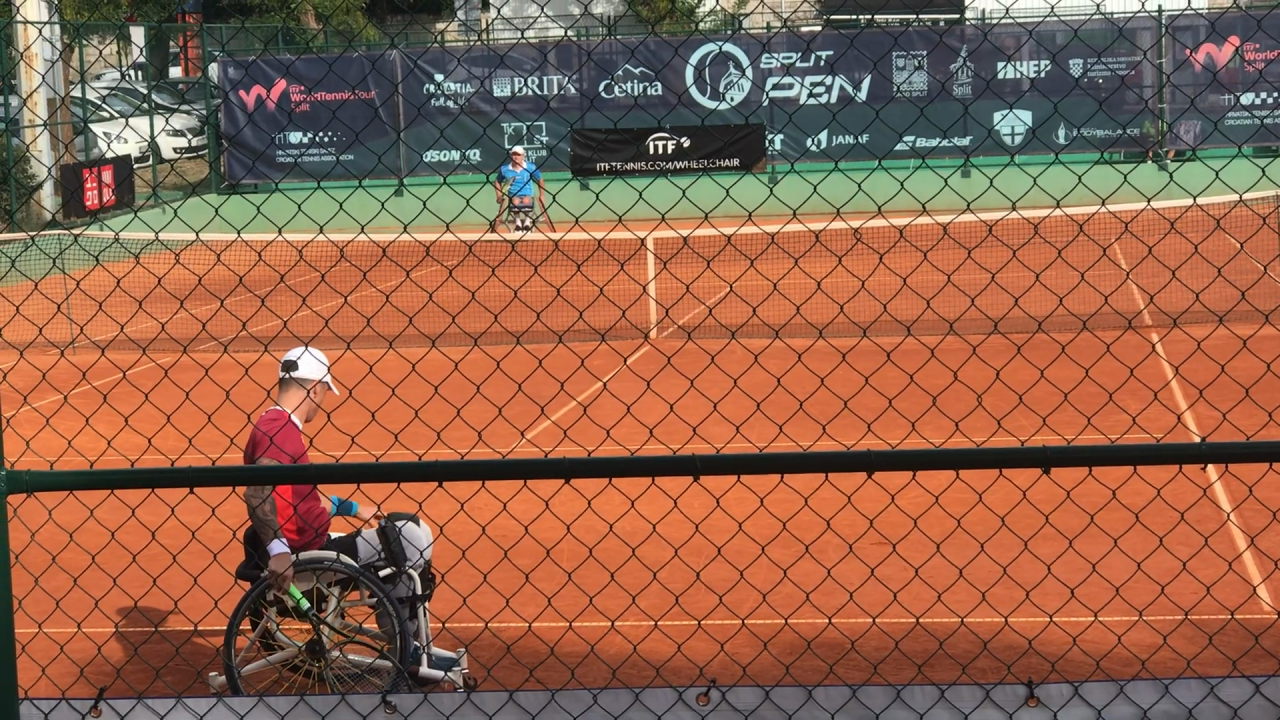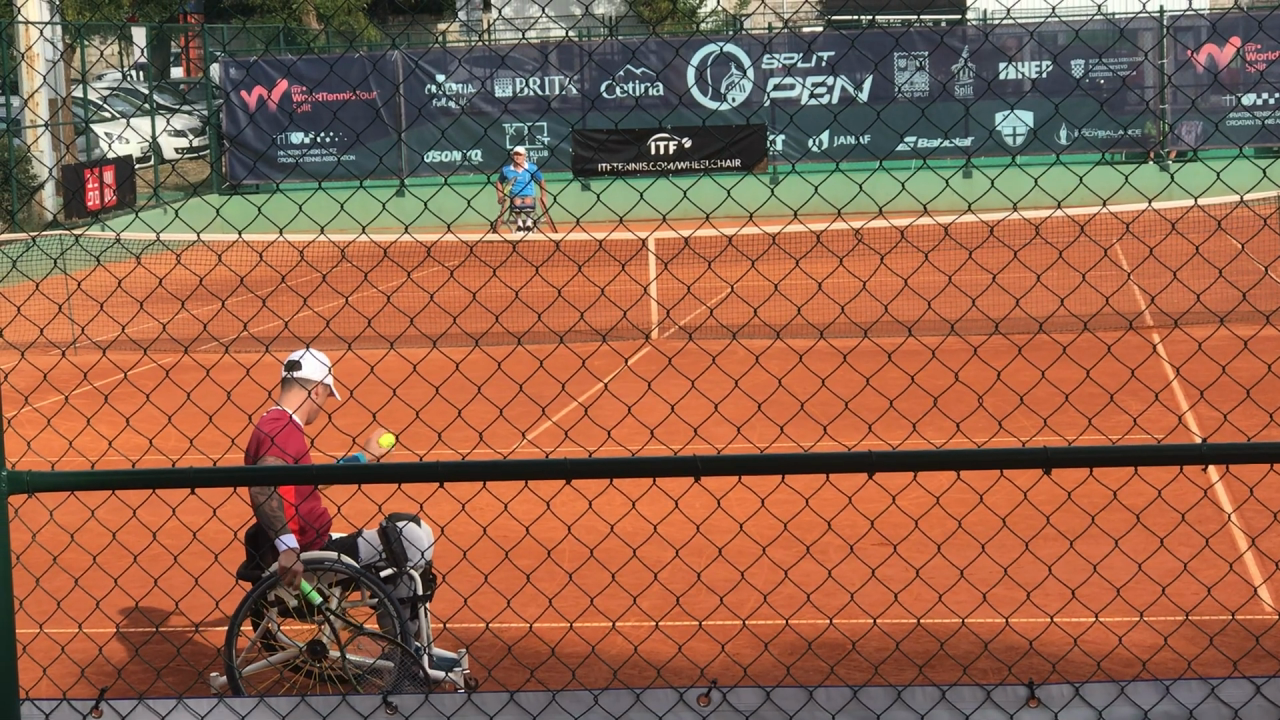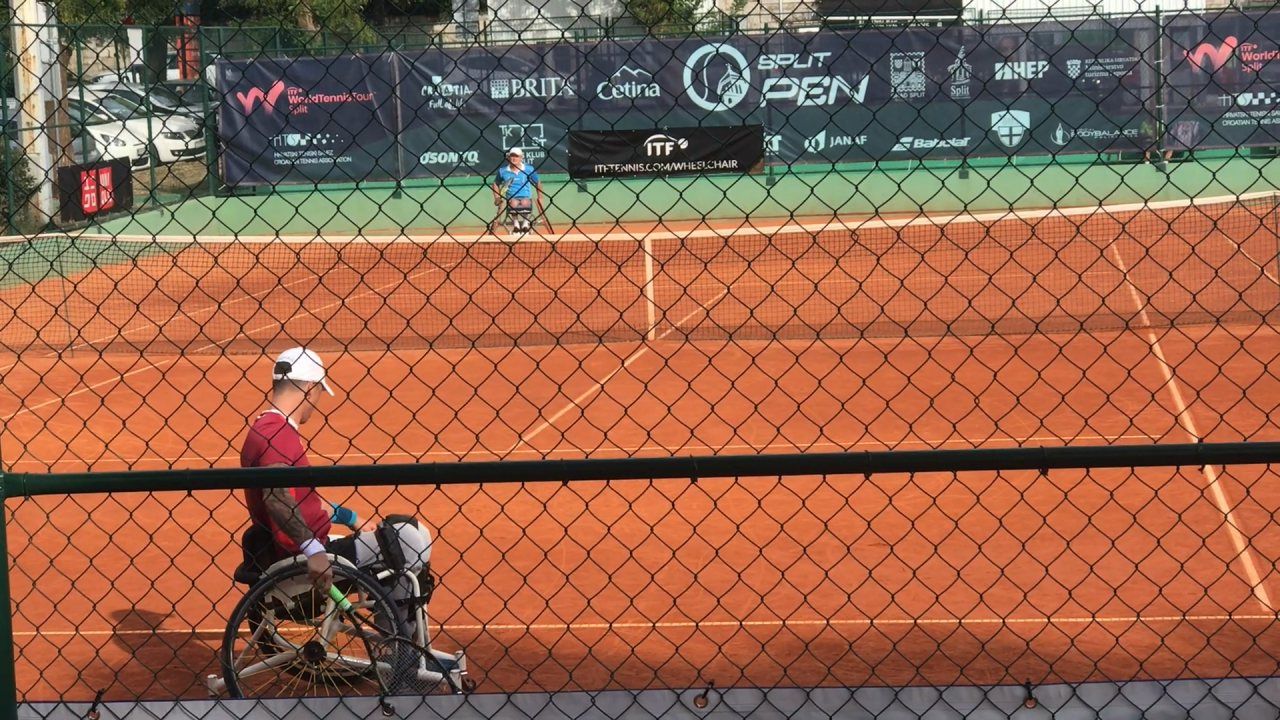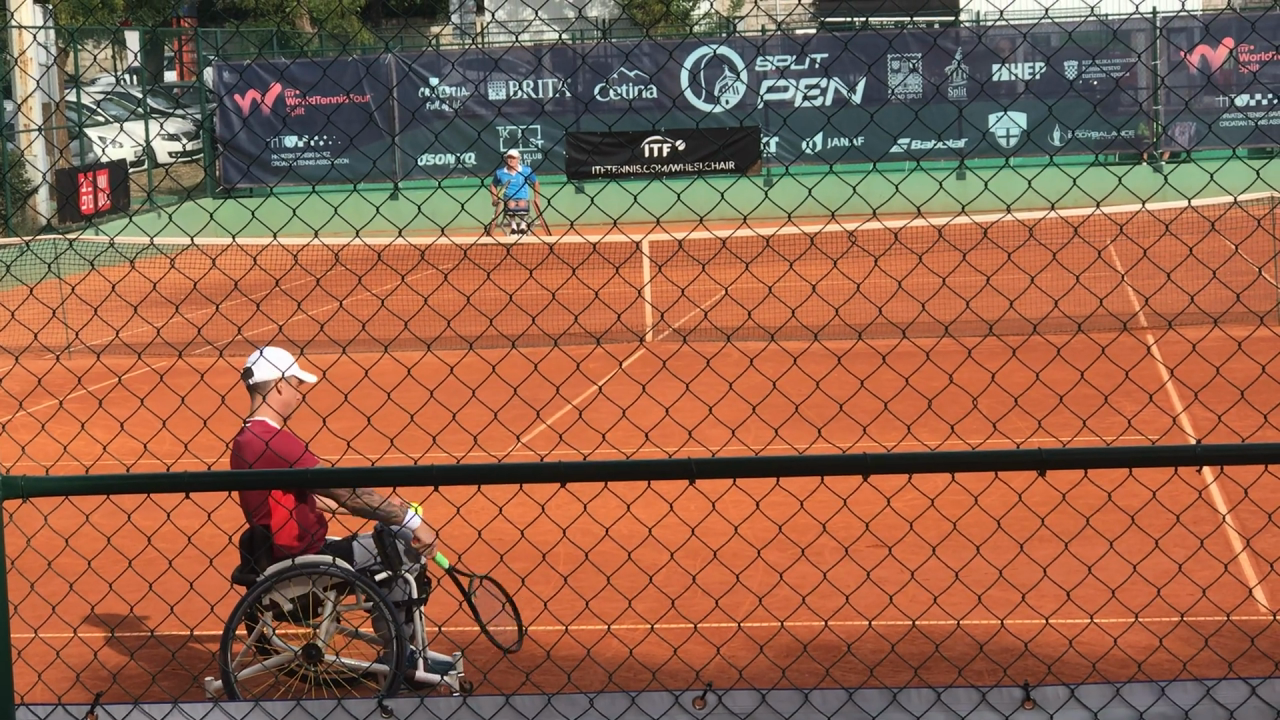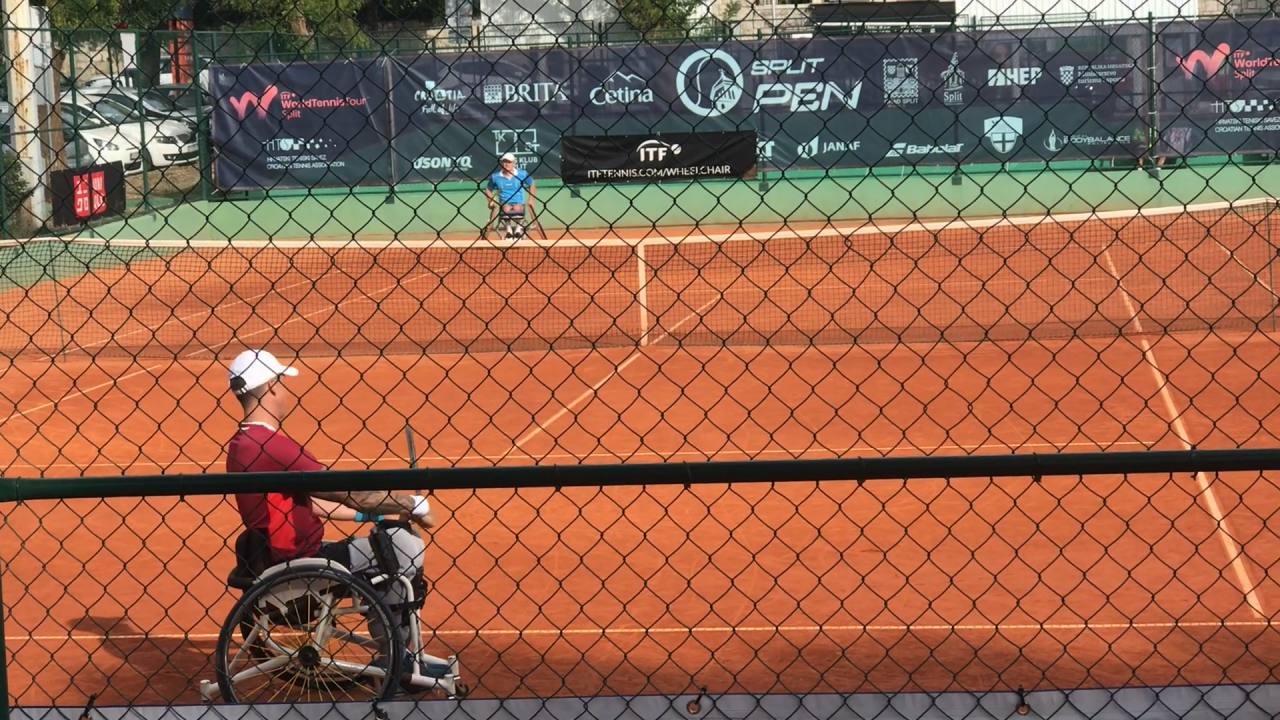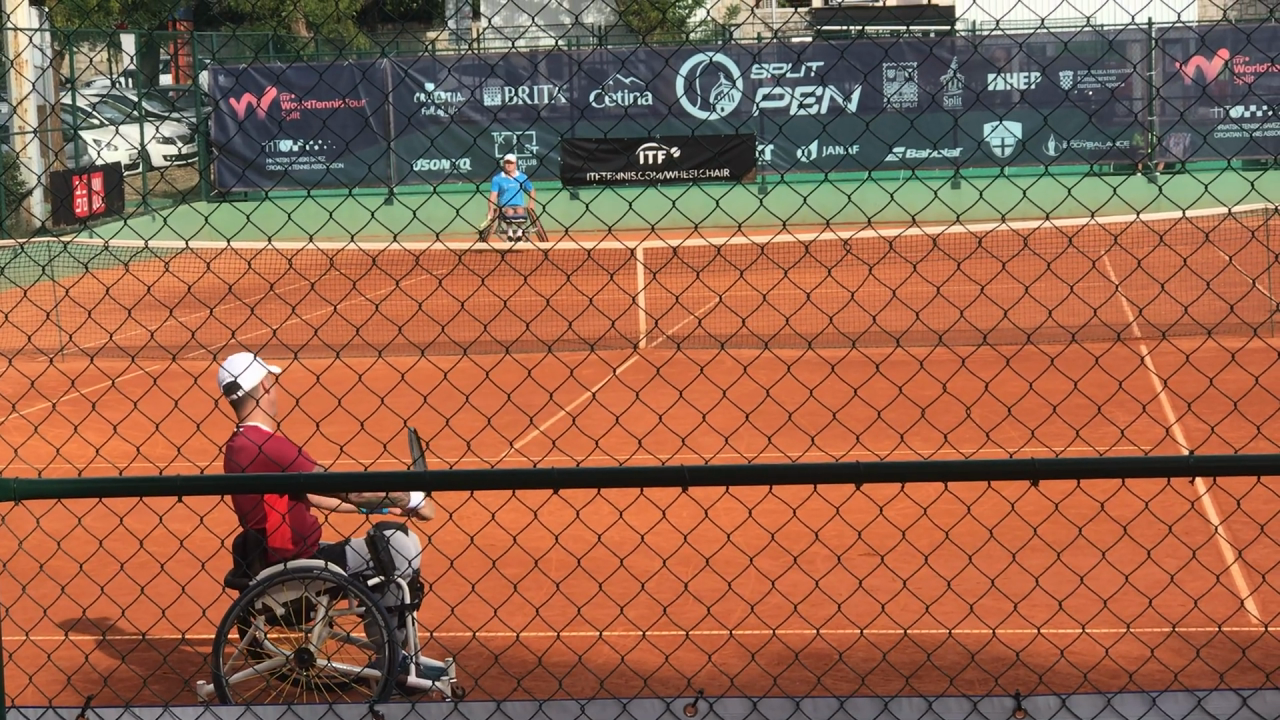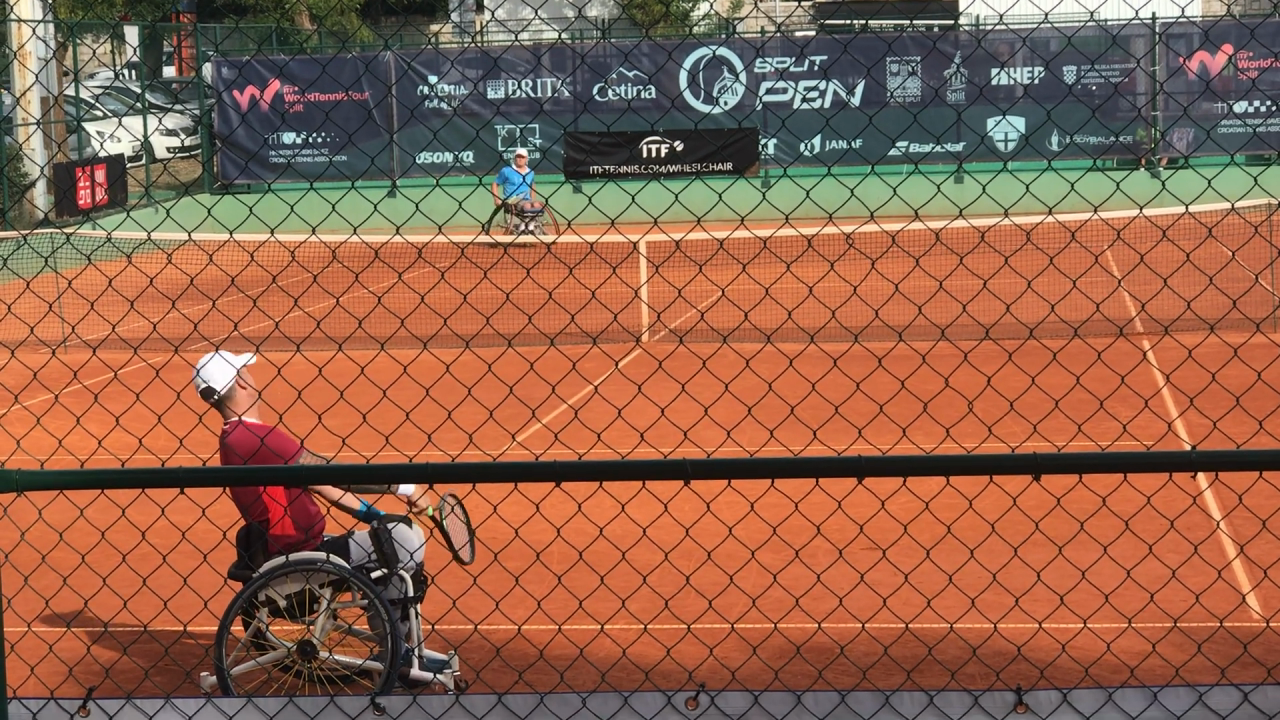
dt=0.4s
person 1, frame 1
left shoulder: (277, 424)
right shoulder: (281, 428)
right elbow: (258, 492)
left wrist: (351, 508)
right wrist: (278, 549)
left hip: (308, 548)
right hip: (305, 555)
right knee: (412, 535)
person 1, frame 2
left shoulder: (278, 425)
right shoulder: (281, 428)
right elbow: (263, 490)
left wrist: (364, 457)
right wrist: (288, 547)
left hip: (311, 548)
right hip: (307, 553)
left knee: (403, 531)
right knee: (414, 536)
person 1, frame 3
left shoulder: (265, 429)
right shoulder: (279, 434)
right elbow: (276, 495)
left wrist: (351, 521)
right wrist: (313, 550)
left hip: (301, 553)
right hip: (301, 559)
right knee: (413, 537)
person 1, frame 4
left shoulder: (249, 438)
right shoulder: (272, 440)
left elbow: (314, 498)
right elbow: (344, 491)
left wrist: (383, 509)
right wrist: (408, 518)
left hip: (296, 554)
left knee: (397, 538)
right knee: (408, 540)
person 1, frame 5
left shoulder: (245, 443)
right shoulder: (269, 446)
left elbow: (310, 502)
right elbow: (349, 492)
left wrist: (375, 513)
right wrist: (415, 505)
left hip: (291, 559)
left knee: (396, 538)
right knee: (407, 543)
person 1, frame 6
left shoulder: (245, 442)
right shoulder: (264, 445)
left elbow: (316, 494)
right elbow: (341, 487)
left wrist: (380, 506)
right wrist: (412, 497)
left hip: (291, 560)
left knee: (391, 539)
right knee: (402, 545)
person 1, frame 7
left shoulder: (245, 434)
right shoulder: (249, 437)
left elbow: (320, 480)
left wrist: (373, 513)
right wrist: (404, 486)
left hip: (304, 548)
left knee: (399, 533)
right knee: (406, 537)
left ankle: (399, 648)
